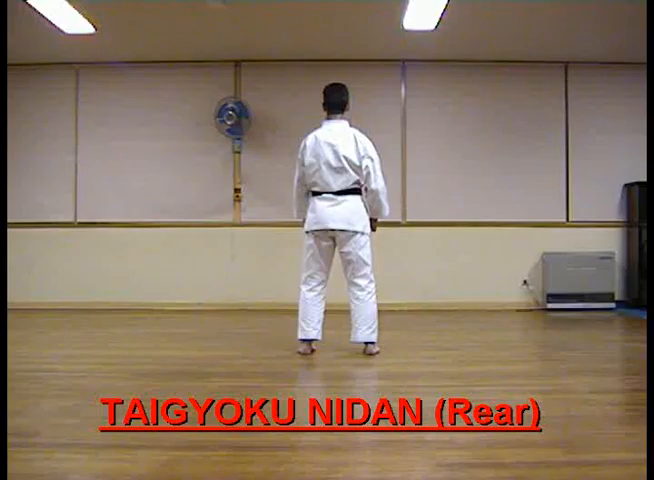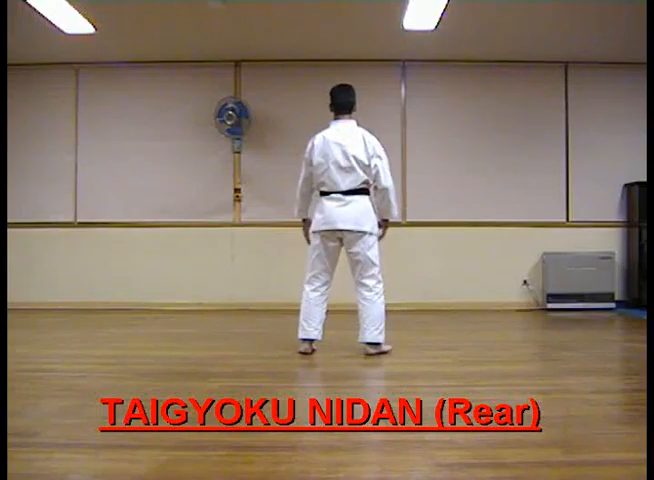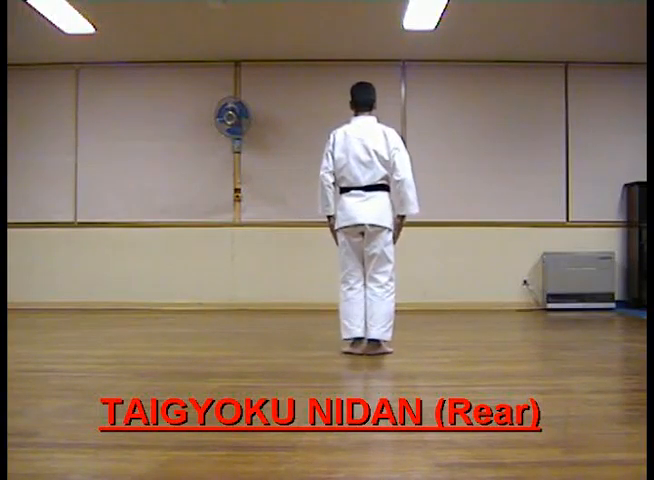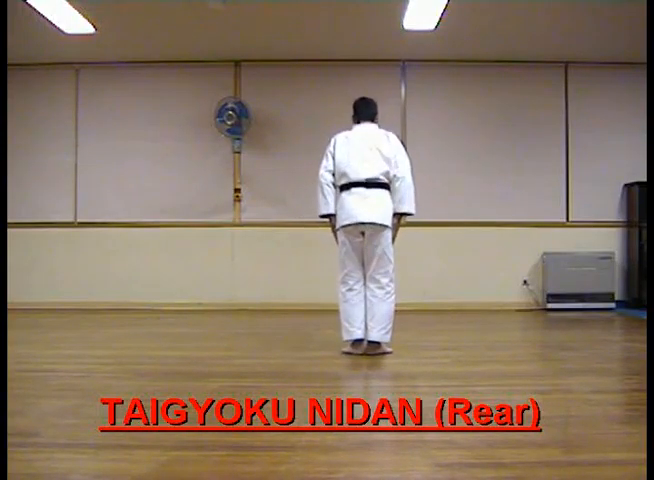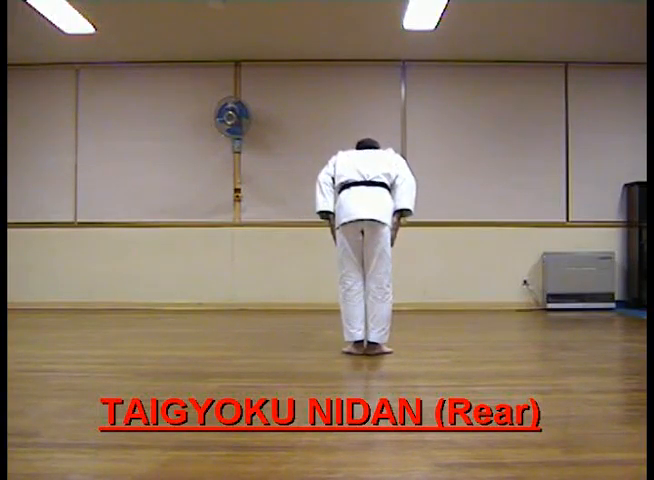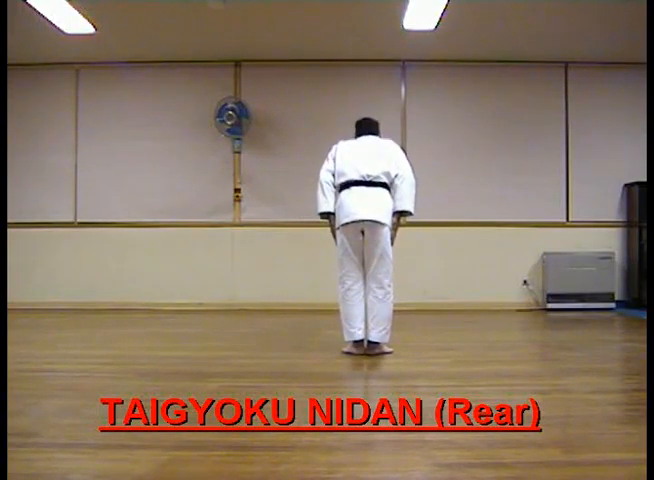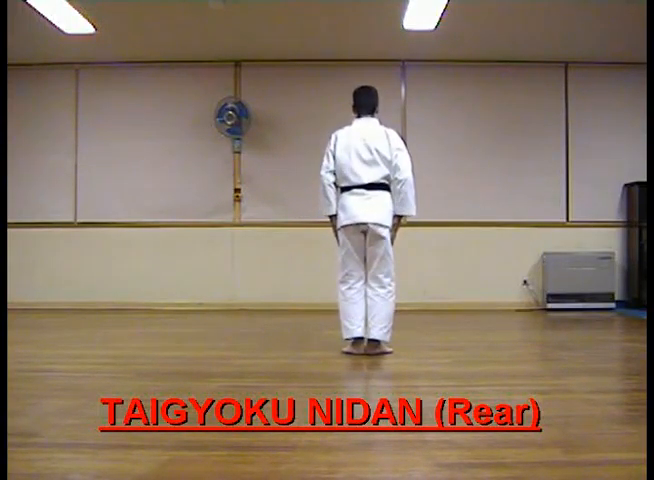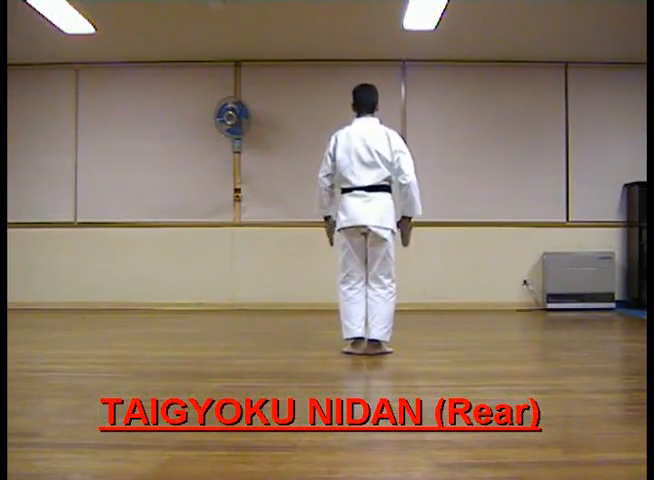
dt=0.5s
person 1, frame 1
left shoulder: (310, 141)
right shoulder: (359, 140)
left elbow: (300, 184)
right elbow: (375, 183)
left wrist: (303, 215)
right wrist: (375, 214)
left hip: (319, 213)
right hip: (351, 213)
left knee: (313, 280)
right knee: (361, 281)
left ankle: (307, 340)
right ankle: (368, 341)
person 1, frame 2
left shoulder: (317, 141)
right shoulder: (368, 140)
left elbow: (306, 184)
right elbow: (384, 183)
left wrist: (304, 216)
right wrist: (386, 216)
left hip: (326, 213)
right hip: (360, 213)
left knee: (317, 280)
right knee: (369, 281)
left ankle: (307, 339)
right ankle: (374, 341)
person 1, frame 3
left shoulder: (337, 136)
right shoulder: (388, 135)
left elbow: (326, 178)
right elbow: (402, 177)
left wrist: (330, 215)
right wrist: (401, 215)
left hip: (348, 210)
right hip: (379, 209)
left knee: (351, 279)
right knee: (380, 278)
left ankle: (356, 339)
right ankle: (375, 340)
person 1, frame 4
left shoulder: (339, 140)
right shoulder: (389, 139)
left elbow: (325, 177)
right elbow: (402, 177)
left wrist: (331, 217)
right wrist: (399, 216)
left hip: (347, 208)
right hip: (380, 207)
left knee: (351, 279)
right knee: (380, 279)
left ankle: (356, 340)
right ankle: (376, 341)
person 1, frame 5
left shoulder: (341, 157)
right shoulder: (390, 156)
left elbow: (324, 181)
right elbow: (406, 181)
left wrist: (330, 217)
right wrist: (398, 215)
left hip: (347, 206)
right hip: (379, 204)
left knee: (350, 278)
right knee: (379, 279)
left ankle: (356, 341)
right ankle: (375, 341)
person 1, frame 6
left shoulder: (340, 148)
right shoulder: (390, 146)
left elbow: (326, 179)
right elbow: (404, 177)
left wrist: (330, 217)
right wrist: (398, 215)
left hip: (347, 207)
right hip: (379, 207)
left knee: (350, 278)
right knee: (379, 279)
left ankle: (356, 341)
right ankle: (376, 342)
person 1, frame 7
left shoulder: (339, 137)
right shoulder: (390, 136)
left elbow: (327, 177)
right elbow: (403, 177)
left wrist: (332, 215)
right wrist: (399, 215)
left hip: (349, 209)
right hip: (380, 208)
left knee: (351, 278)
right knee: (381, 279)
left ankle: (355, 340)
right ankle: (376, 340)
person 1, frame 8
left shoulder: (339, 137)
right shoulder: (391, 136)
left elbow: (326, 179)
right elbow: (406, 180)
left wrist: (327, 216)
right wrist: (406, 216)
left hip: (349, 209)
right hip: (381, 208)
left knee: (351, 279)
right knee: (381, 279)
left ankle: (355, 340)
right ankle: (376, 340)
